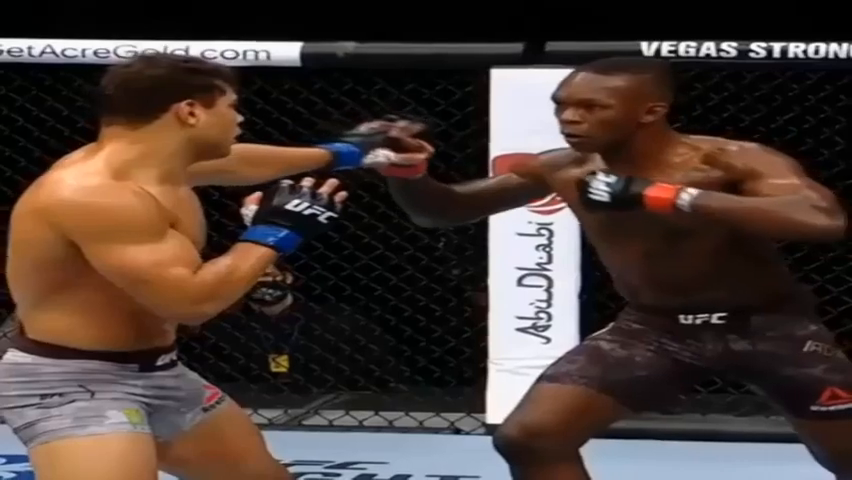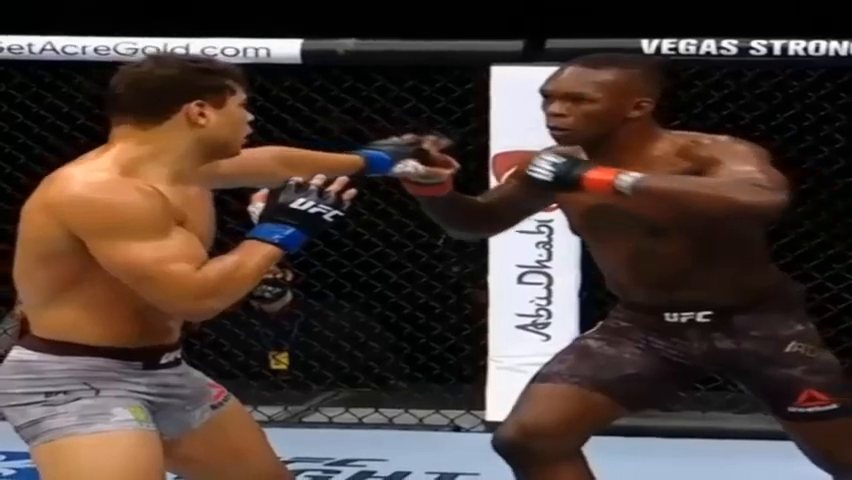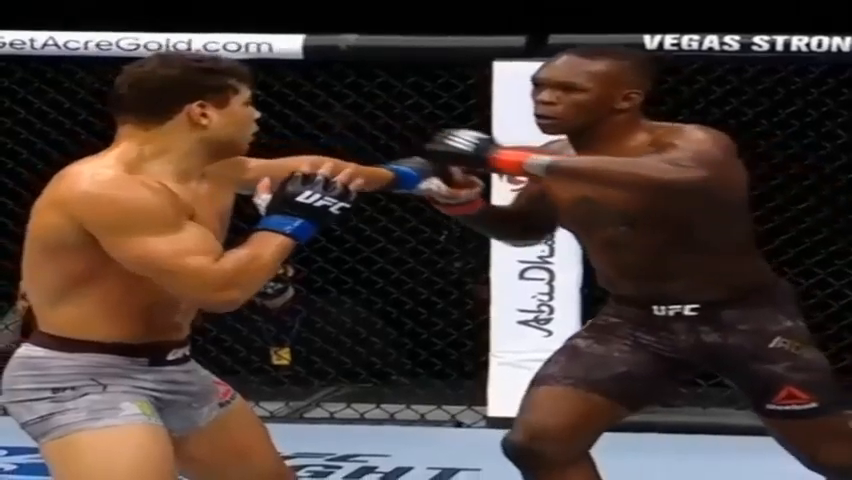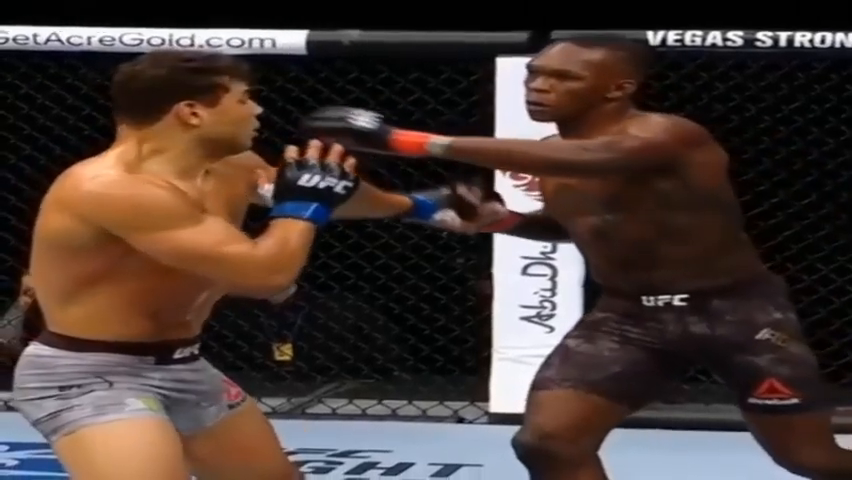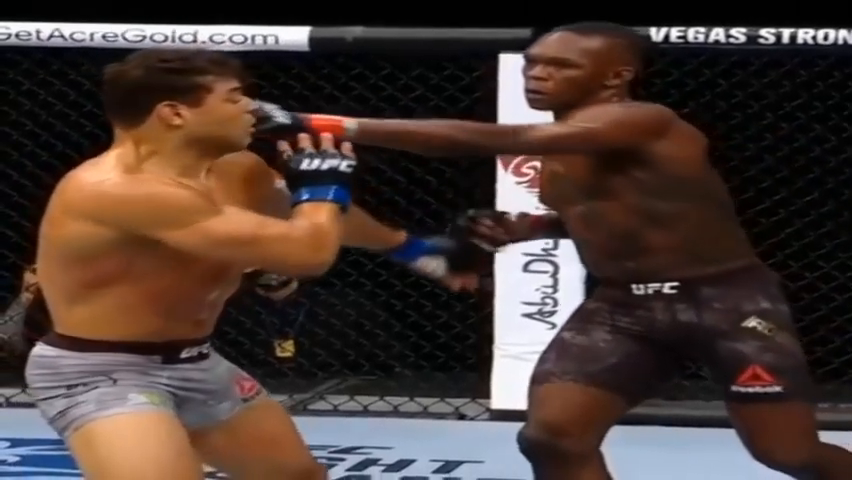
dt=0.7s
person 1, frame 1
left shoulder: (734, 161)
right shoulder: (561, 171)
right elbow: (443, 211)
left wrist: (661, 195)
right wrist: (405, 172)
right hip: (649, 327)
right knee: (526, 438)
person 1, frame 2
left shoulder: (713, 153)
right shoulder: (558, 166)
left elbow: (767, 197)
right elbow: (476, 223)
left wrist: (604, 178)
right wrist: (431, 187)
left hip: (756, 321)
right hip: (640, 325)
right knee: (526, 438)
person 1, frame 3
left shoulder: (692, 142)
right shoulder: (553, 161)
left elbow: (684, 177)
right elbow: (522, 229)
left wrist: (509, 159)
right wrist: (463, 203)
left hip: (743, 316)
right hip: (630, 320)
right knee: (536, 442)
person 1, frame 4
left shoulder: (670, 135)
right shoulder: (552, 156)
left elbow: (591, 160)
left wrist: (408, 140)
right wrist: (500, 219)
left hip: (736, 308)
right hip: (625, 315)
person 1, frame 5
left shoulder: (643, 123)
right shoulder: (556, 149)
left elbow: (493, 140)
left wrist: (334, 126)
right wrist: (528, 227)
left hip: (724, 298)
right hip: (619, 304)
person 2, frame 1
left shoulder: (156, 162)
right shoulder: (91, 195)
left elbow: (234, 163)
right elbow: (192, 301)
left wrist: (338, 154)
right wrist: (274, 234)
left hip: (158, 373)
right hip: (69, 384)
person 2, frame 2
left shoulder: (185, 166)
right shoulder: (99, 192)
left elbow: (271, 162)
right elbow: (198, 297)
left wrist: (370, 161)
right wrist: (281, 230)
left hip: (163, 372)
right hip: (73, 383)
person 2, frame 3
left shoulder: (212, 168)
right shoulder: (105, 189)
left elbow: (297, 168)
right elbow: (220, 287)
left wrist: (399, 176)
right wrist: (290, 220)
left hip: (171, 369)
right hip: (80, 378)
person 2, frame 4
left shoulder: (230, 169)
right shoulder: (110, 190)
left elbow: (333, 193)
right elbow: (265, 273)
left wrist: (417, 206)
right wrist: (303, 204)
left hip: (181, 367)
right hip: (89, 376)
person 2, frame 5
left shoulder: (232, 171)
right shoulder: (116, 191)
left elbow: (319, 215)
right elbow: (306, 249)
right wrist: (323, 184)
left hip: (195, 365)
